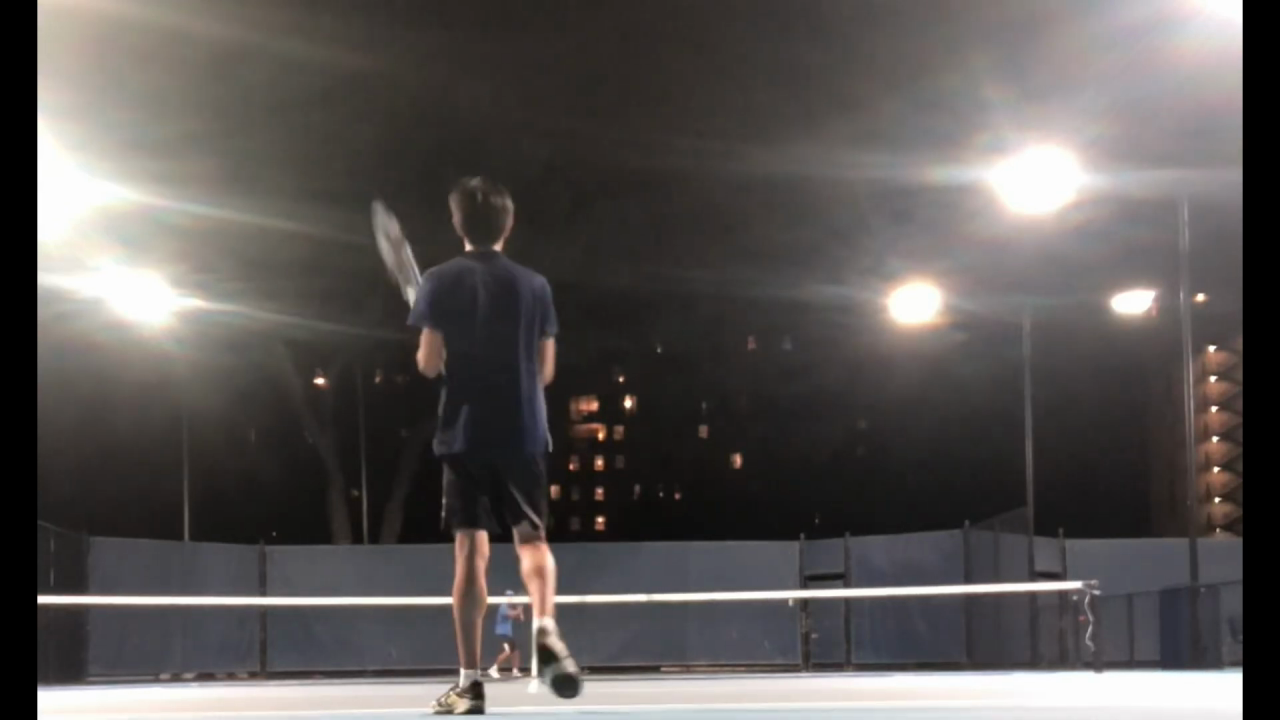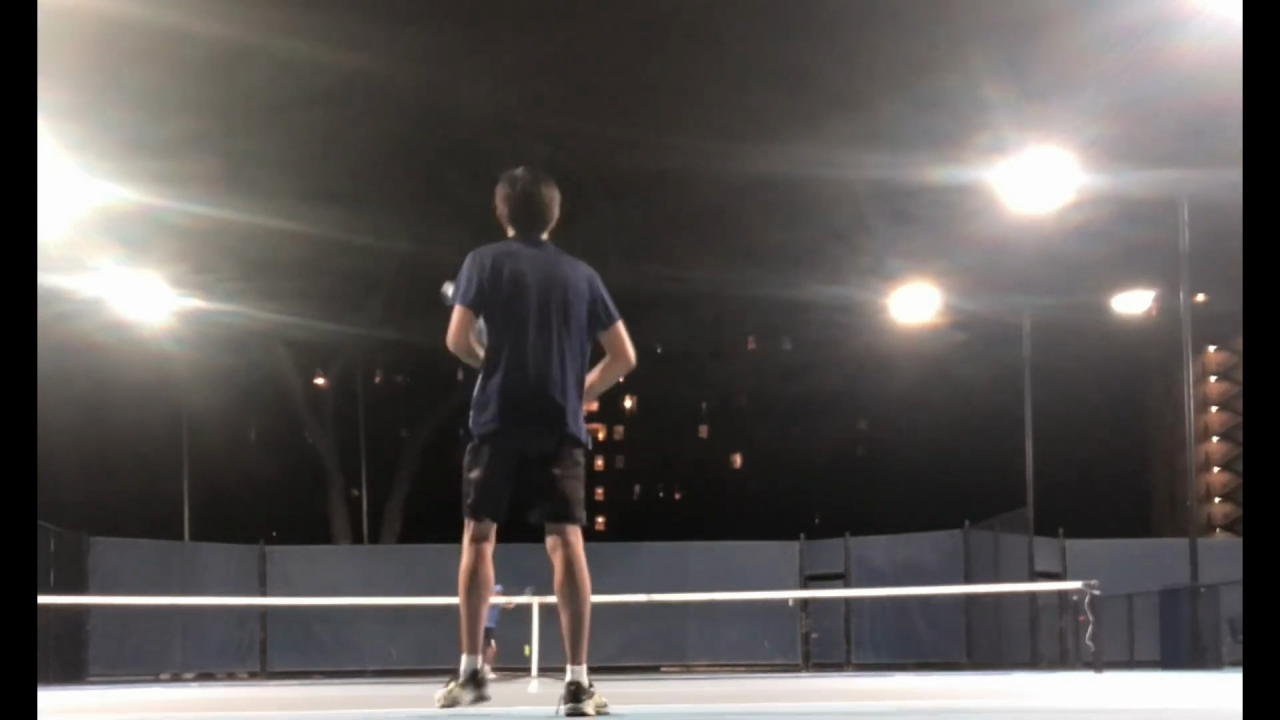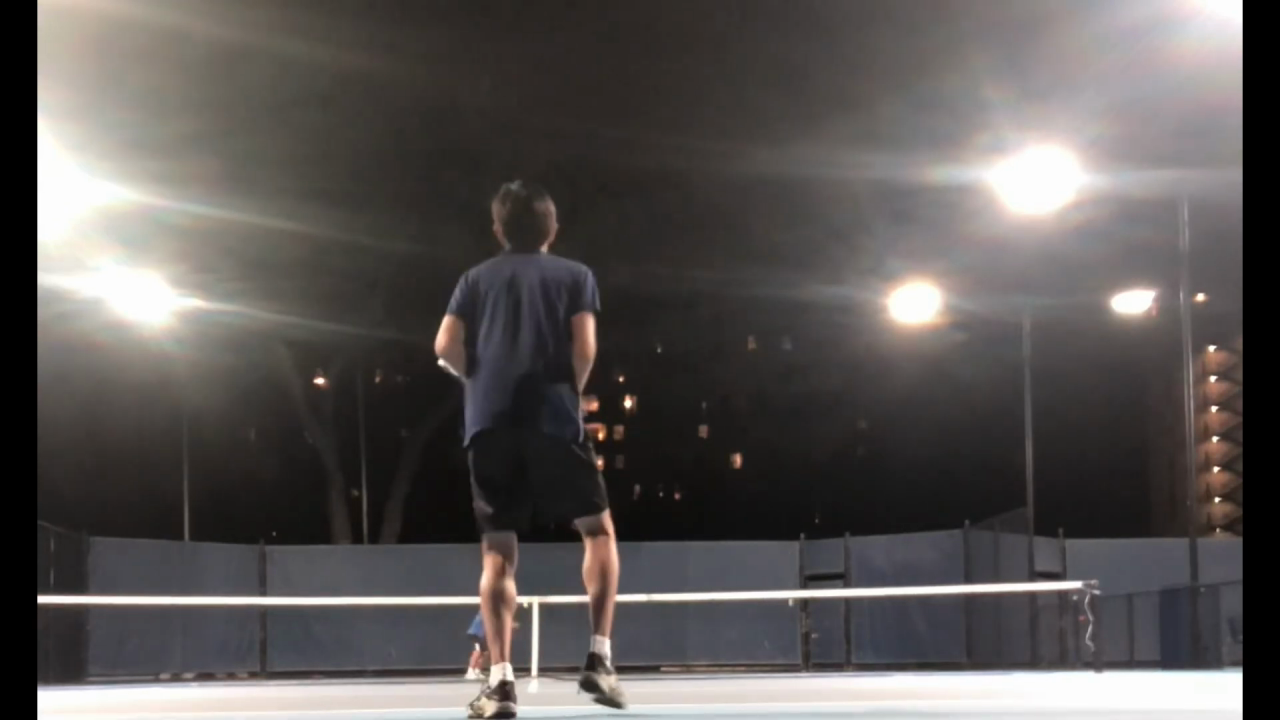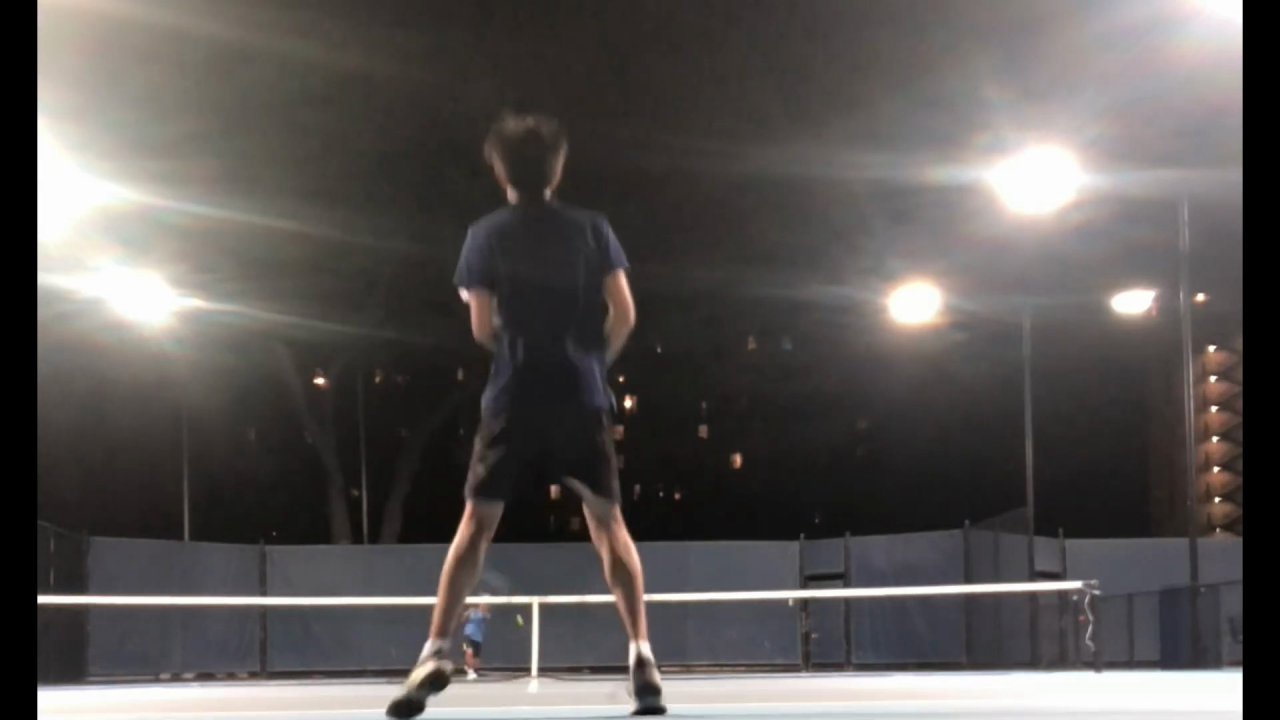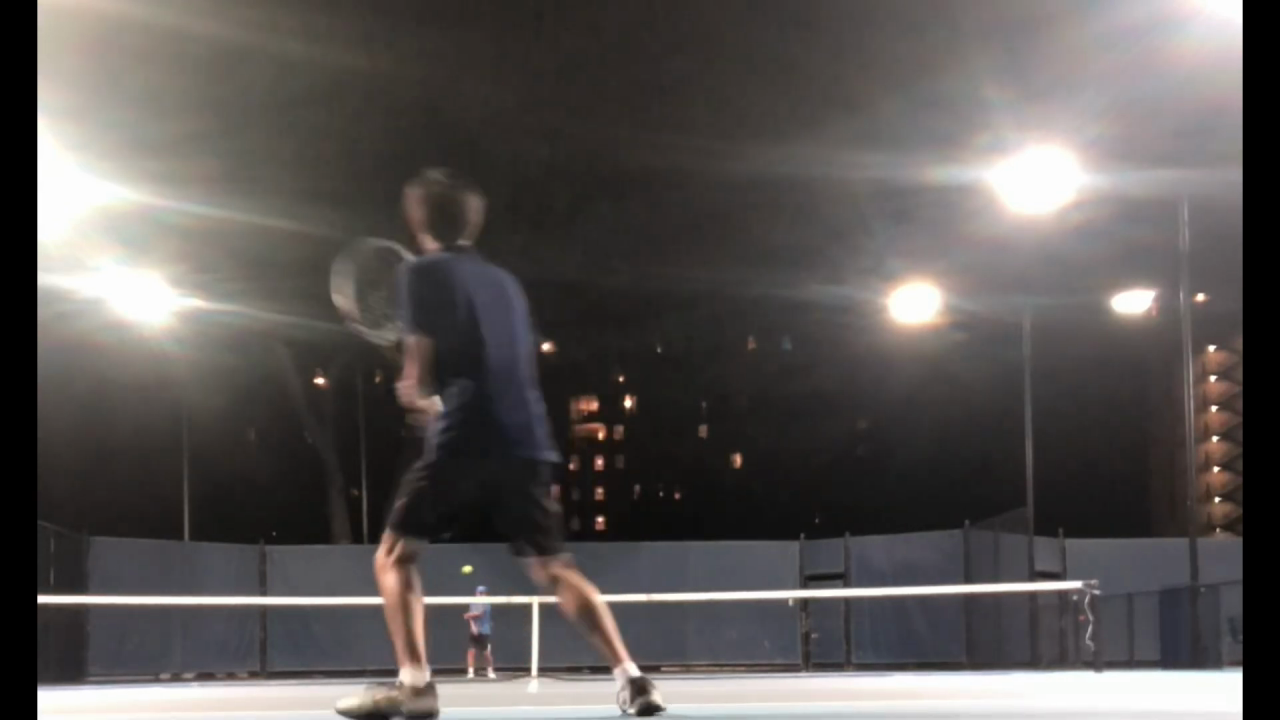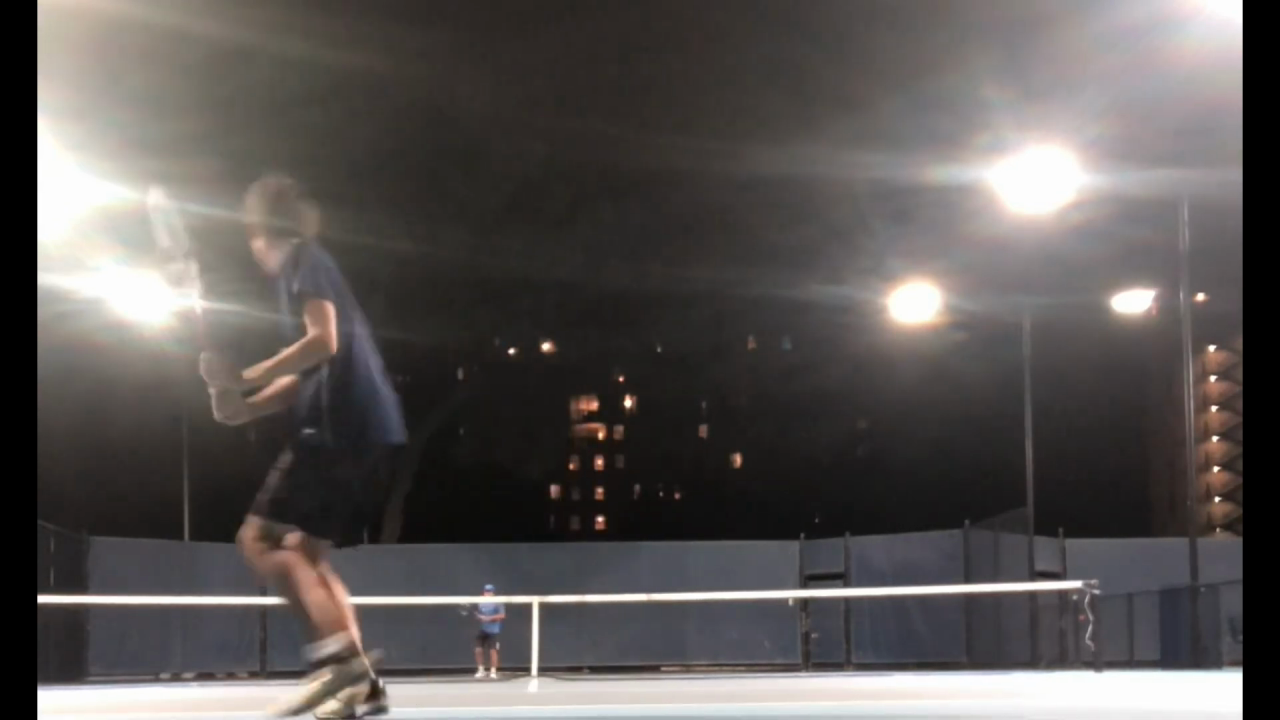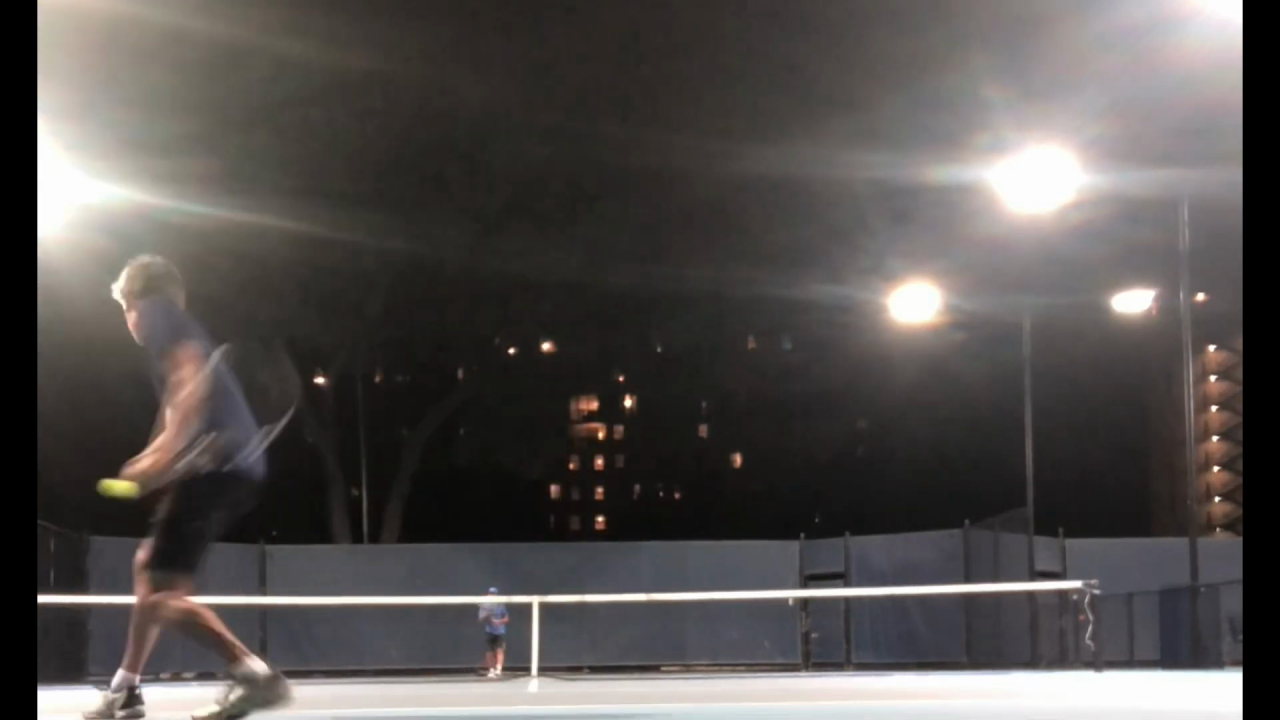
dt=0.4s
person 1, frame 1
left shoulder: (438, 280)
right shoulder: (535, 285)
left elbow: (428, 363)
right elbow: (544, 368)
left hip: (464, 436)
right hip: (522, 435)
left knee: (471, 555)
right knee: (532, 540)
right ankle: (545, 630)
person 1, frame 2
left shoulder: (484, 261)
right shoulder: (583, 275)
left elbow: (457, 339)
right elbow: (624, 355)
left hip: (499, 418)
right hip: (560, 425)
left knee: (478, 538)
right knee: (566, 545)
left ankle: (469, 669)
person 1, frame 3
left shoulder: (476, 278)
right shoulder: (575, 274)
left elbow: (446, 349)
right elbow: (585, 345)
left hip: (489, 424)
right hip: (551, 420)
left knee: (498, 554)
right knee: (598, 532)
right ankle: (598, 656)
person 1, frame 4
left shoulder: (485, 235)
right shoulder: (593, 228)
left elbow: (484, 327)
right elbow: (624, 312)
left hip: (515, 396)
right hip: (582, 395)
left knee: (477, 523)
right knee: (609, 525)
left ankle: (435, 656)
right ankle: (641, 659)
person 1, frame 5
left shoulder: (423, 272)
right shoulder: (507, 283)
left elbow: (418, 372)
left wrist: (417, 397)
left hip: (467, 438)
right hip: (528, 442)
left knee: (393, 554)
right knee: (555, 571)
person 1, frame 6
left shoulder: (304, 257)
right shoulder: (299, 272)
left elbow: (324, 341)
right elbow: (302, 377)
left wrist: (247, 380)
right wrist: (244, 405)
left hip: (345, 425)
right hip: (356, 430)
left knee: (261, 537)
right knee: (307, 555)
left ankle: (337, 649)
person 1, frame 7
left shoulder: (165, 321)
left elbow: (193, 383)
left wrist: (159, 451)
right wrist: (160, 456)
left hip: (217, 464)
right hip: (234, 468)
left knee: (163, 591)
right knee: (149, 567)
left ankle: (254, 676)
